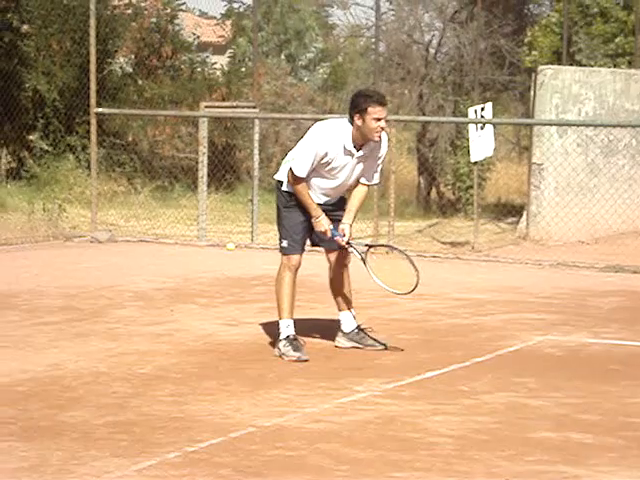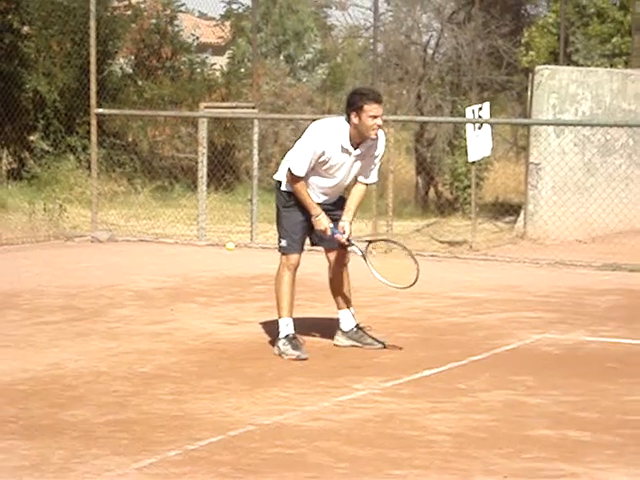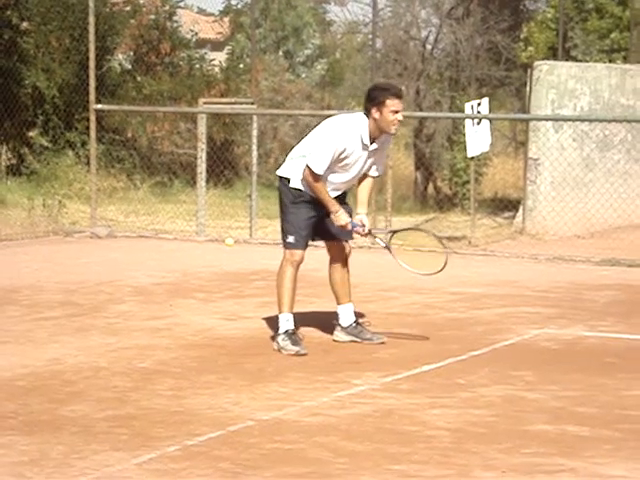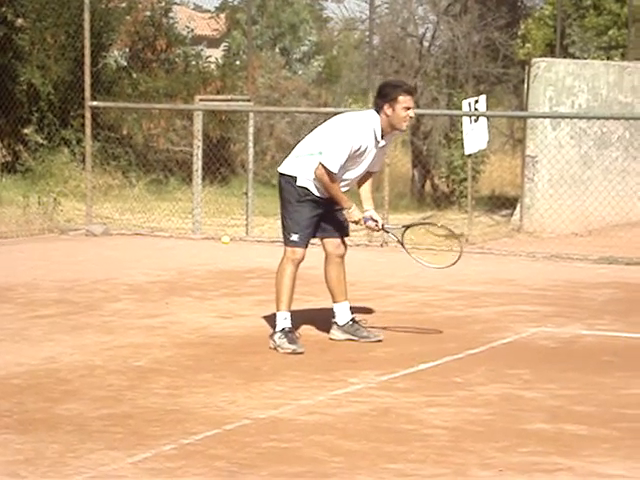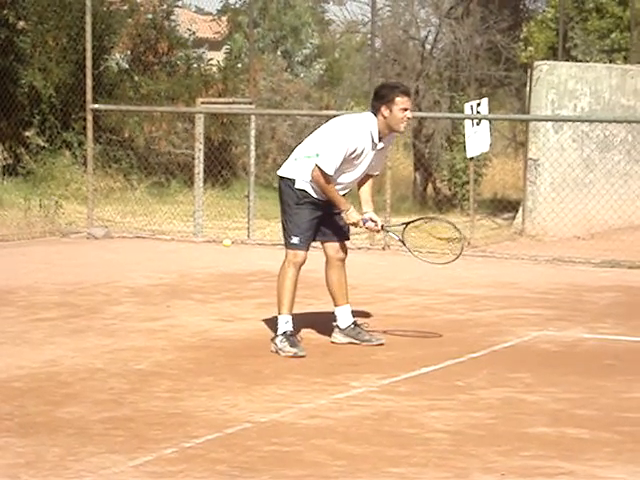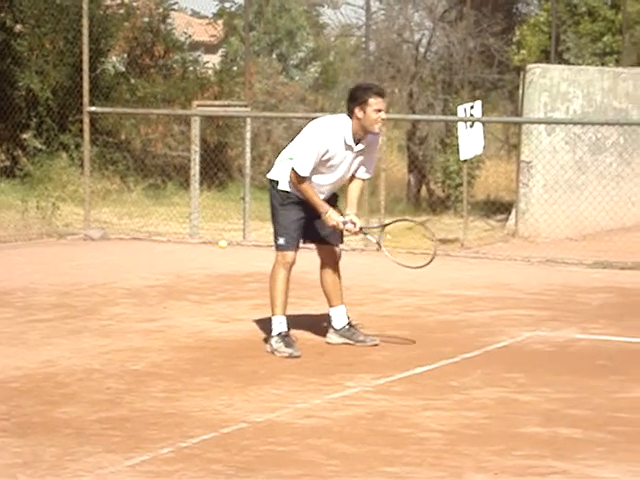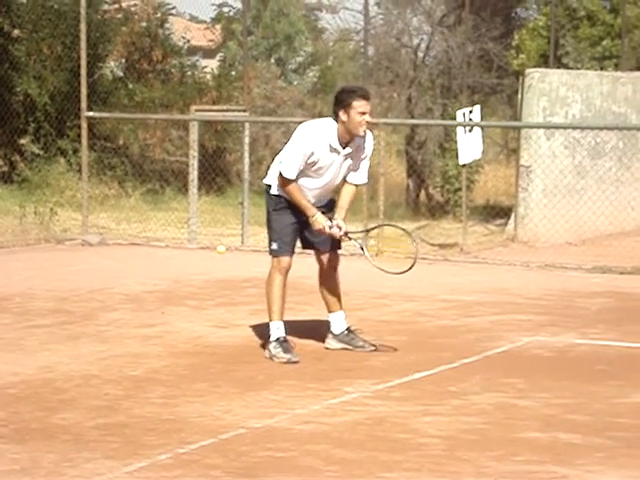
dt=0.3s
person 1, frame 1
left shoulder: (380, 143)
right shoulder: (325, 136)
left elbow: (363, 183)
right elbow: (295, 178)
left wrist: (347, 221)
right wrist: (316, 215)
left hip: (332, 197)
right hip: (294, 191)
left knee: (340, 258)
right knee: (291, 260)
left ankle: (348, 329)
right ankle: (286, 336)
person 1, frame 2
left shoulder: (377, 142)
right shoulder: (322, 134)
left elbow: (362, 181)
right elbow: (294, 177)
left wrist: (346, 219)
right wrist: (316, 214)
left hip: (331, 197)
right hip: (294, 192)
left knee: (339, 258)
right knee: (290, 259)
left ankle: (347, 328)
right ankle: (285, 335)
person 1, frame 3
left shoulder: (385, 137)
right shoulder: (340, 131)
left elbow: (369, 174)
right elbow: (311, 176)
left wrist: (362, 212)
right wrist: (335, 210)
left hip: (333, 190)
right hip: (299, 185)
left knee: (341, 252)
right knee: (294, 255)
left ankle: (346, 323)
right ankle: (285, 330)
person 1, frame 4
left shoulder: (385, 133)
right shoulder: (355, 129)
left elbow: (366, 171)
right elbow: (322, 172)
left wrist: (368, 207)
right wrist: (348, 207)
left hip: (328, 188)
right hip: (300, 181)
left knee: (337, 250)
right knee: (294, 252)
left ankle: (343, 321)
right ankle: (282, 329)
person 1, frame 5
left shoulder: (386, 137)
right shoulder: (351, 130)
left elbow: (367, 174)
right elbow: (319, 174)
left wrist: (368, 209)
right wrist: (346, 209)
left hip: (329, 191)
right hip: (301, 184)
left knee: (337, 254)
right knee: (296, 256)
left ankle: (344, 325)
right ankle: (284, 332)
person 1, frame 6
left shoulder: (374, 139)
right shoulder: (324, 132)
left elbow: (358, 176)
right elbow: (297, 177)
left wrist: (351, 212)
right wrist: (326, 211)
left hip: (324, 193)
right hip: (289, 188)
left knee: (331, 255)
right knee: (286, 256)
left ankle: (339, 325)
right ankle: (278, 333)
person 1, frame 7
left shoulder: (365, 142)
right shoulder: (310, 135)
left elbow: (351, 182)
right elbow: (285, 180)
left wrist: (338, 218)
right wrist: (312, 215)
left hip: (321, 199)
right hip: (284, 194)
left knee: (329, 261)
right knee: (282, 262)
left ankle: (338, 331)
right ankle: (276, 338)
